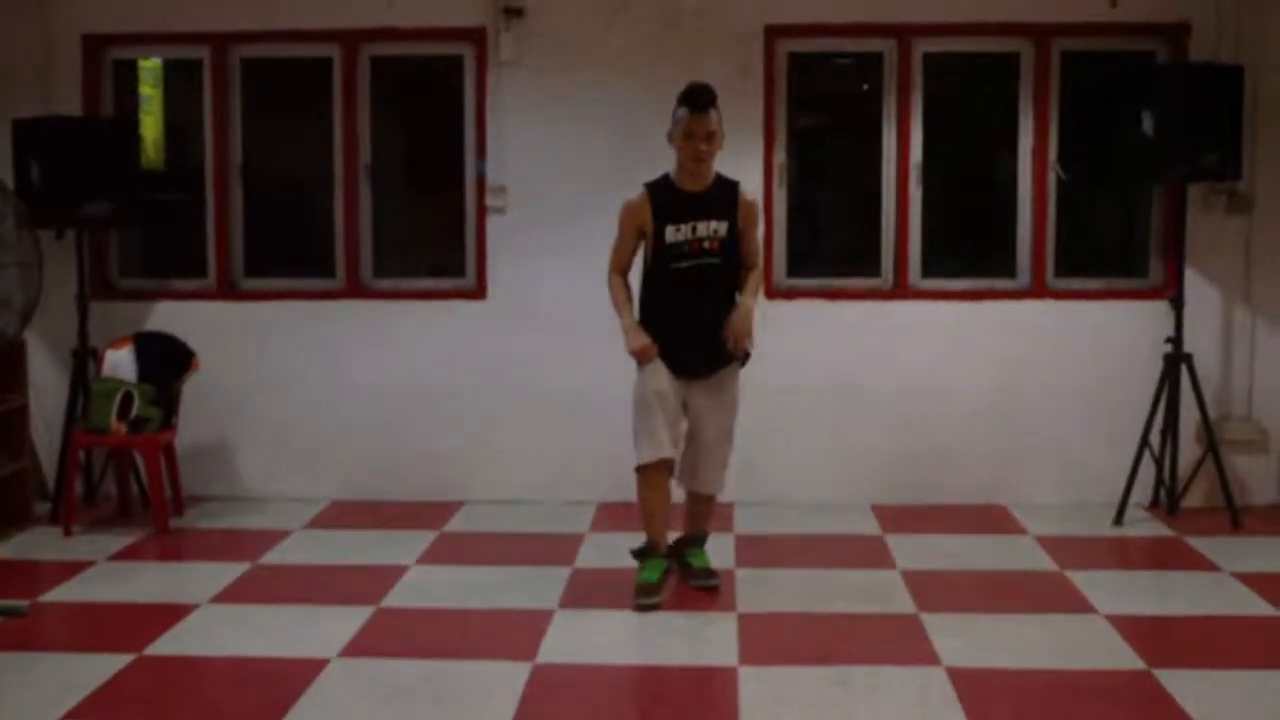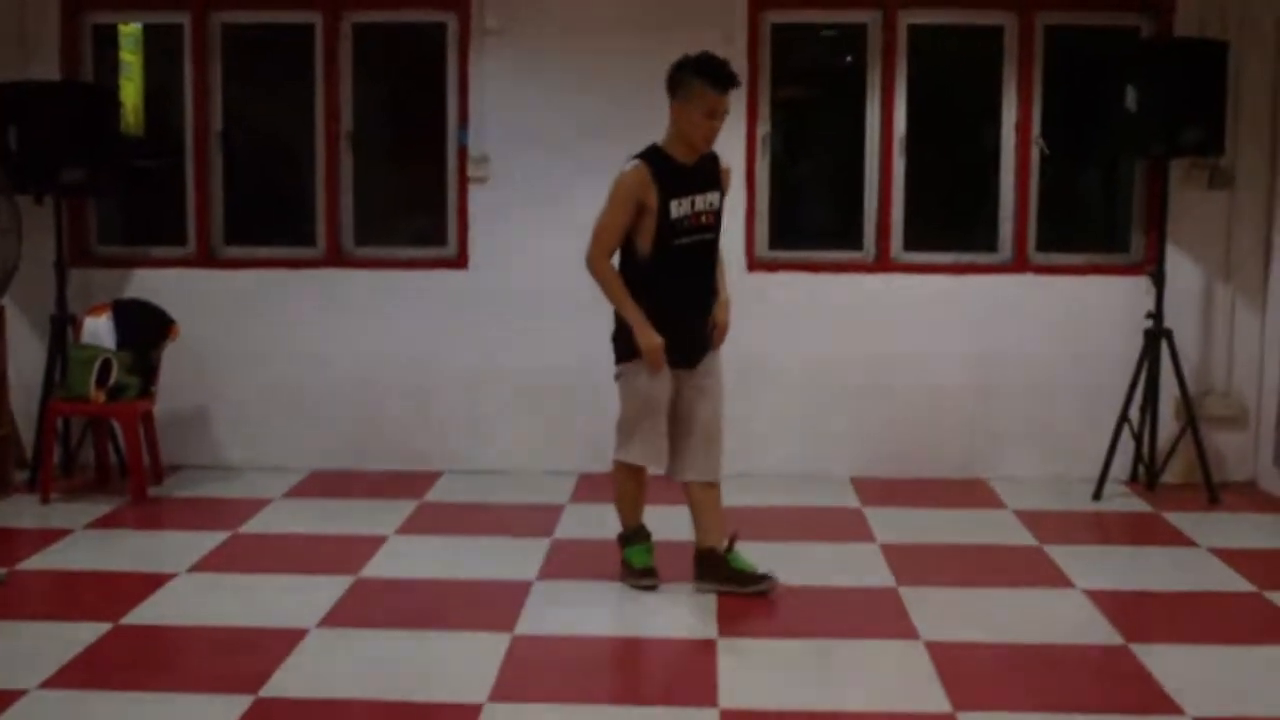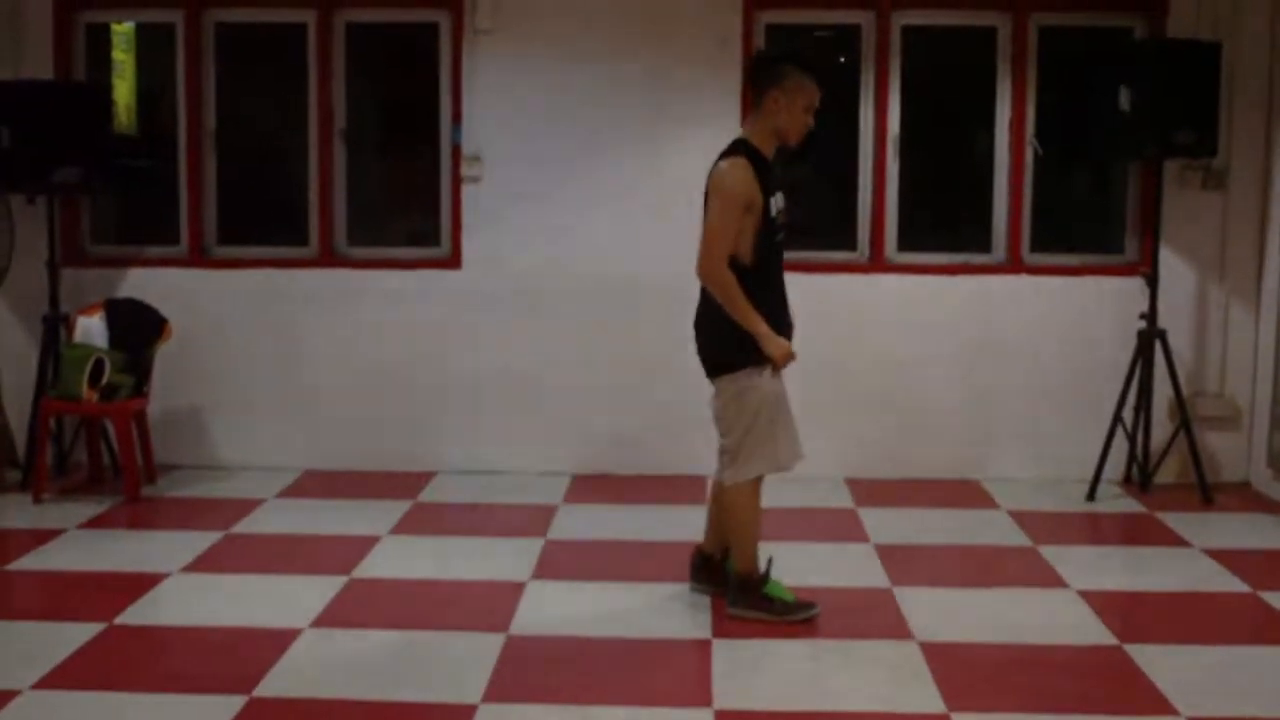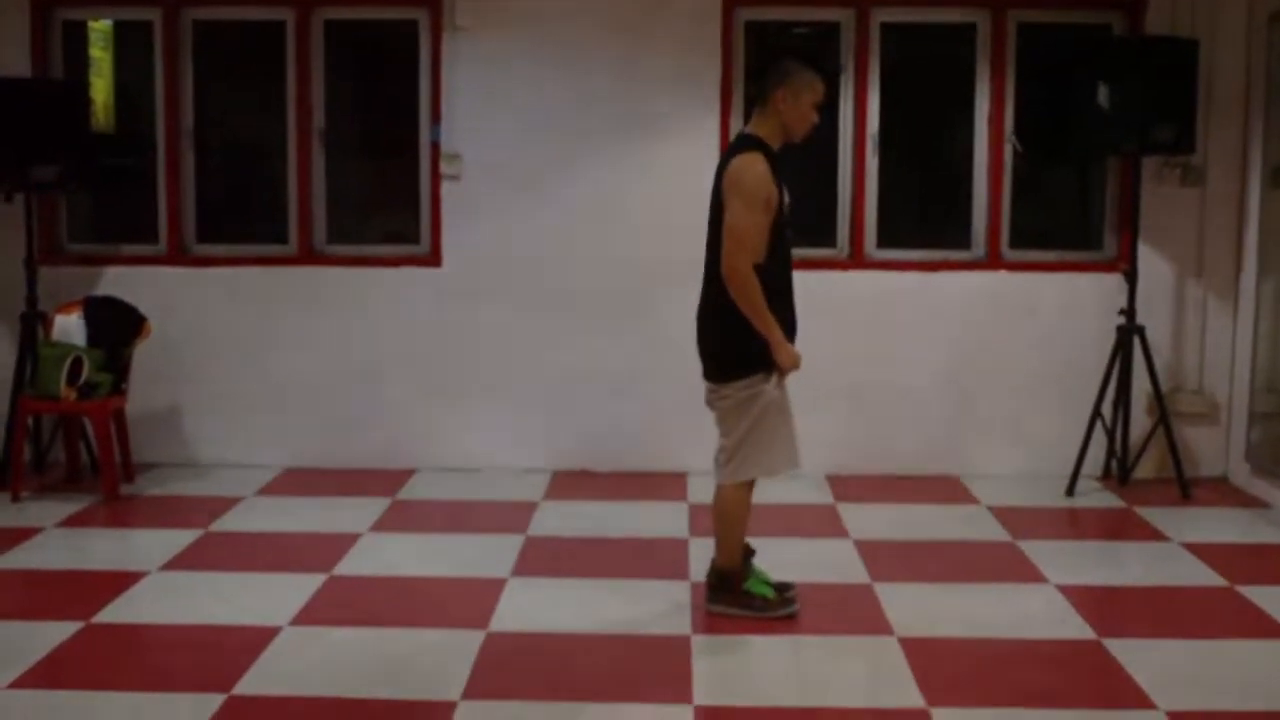
dt=1s
person 1, frame 1
left shoulder: (740, 203)
right shoulder: (643, 204)
left elbow: (751, 266)
right elbow: (617, 272)
left wrist: (746, 304)
right wrist: (630, 327)
left hip: (717, 354)
right hip: (660, 352)
left knee: (709, 459)
right knee: (654, 456)
left ankle: (692, 548)
right ankle: (655, 555)
person 1, frame 2
left shoulder: (717, 174)
right shoulder: (639, 177)
right elbow: (598, 258)
left wrist: (722, 298)
right wrist: (639, 326)
left hip: (701, 337)
right hip: (649, 341)
left knee: (704, 451)
right knee: (637, 449)
left ankle: (715, 556)
right ankle: (633, 542)
person 1, frame 3
left shoulder: (762, 166)
right shoulder: (735, 171)
right elbow: (711, 266)
left wrist: (775, 320)
right wrist: (764, 333)
left hip: (752, 339)
right hip: (738, 342)
left knee: (739, 460)
right knee: (749, 464)
left ankle: (711, 561)
right ankle: (748, 584)
person 1, frame 4
left shoulder: (756, 160)
right shoulder: (752, 167)
right elbow: (735, 268)
left wrist: (772, 339)
right wrist: (778, 341)
left hip: (748, 341)
right hip: (742, 345)
left knee: (745, 463)
right knee: (739, 466)
left ankle: (735, 566)
right ankle: (727, 584)
